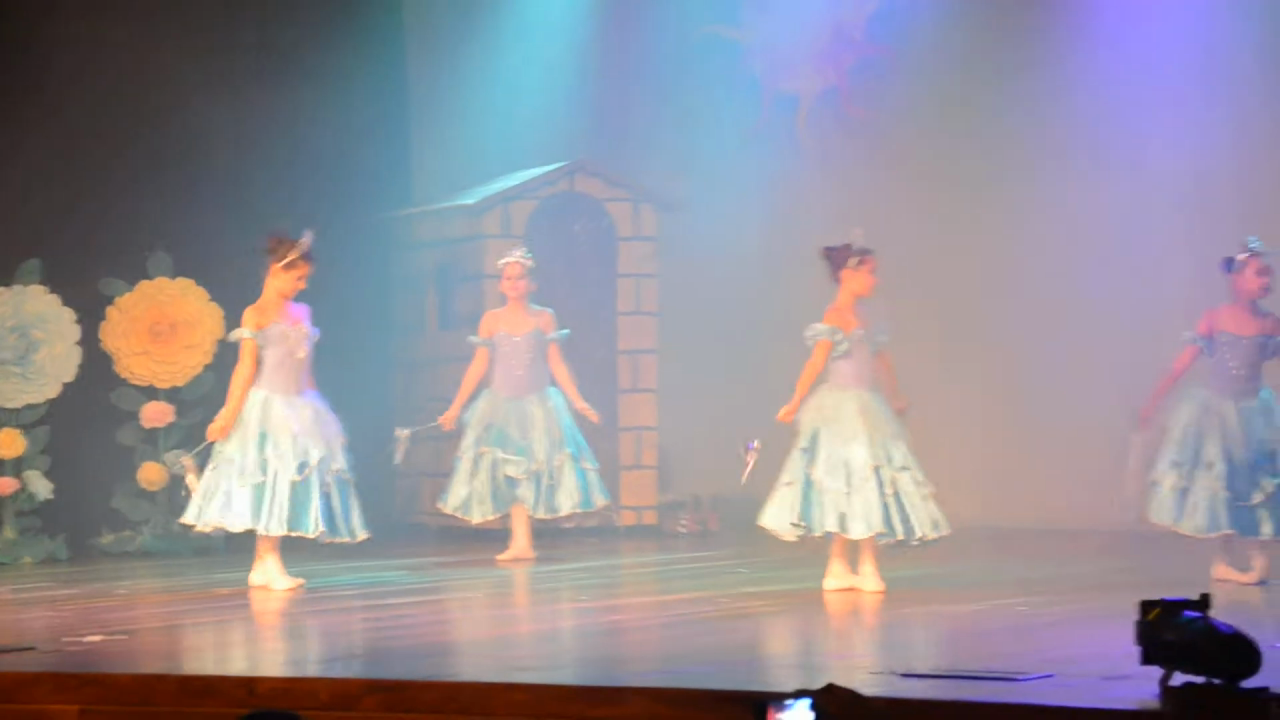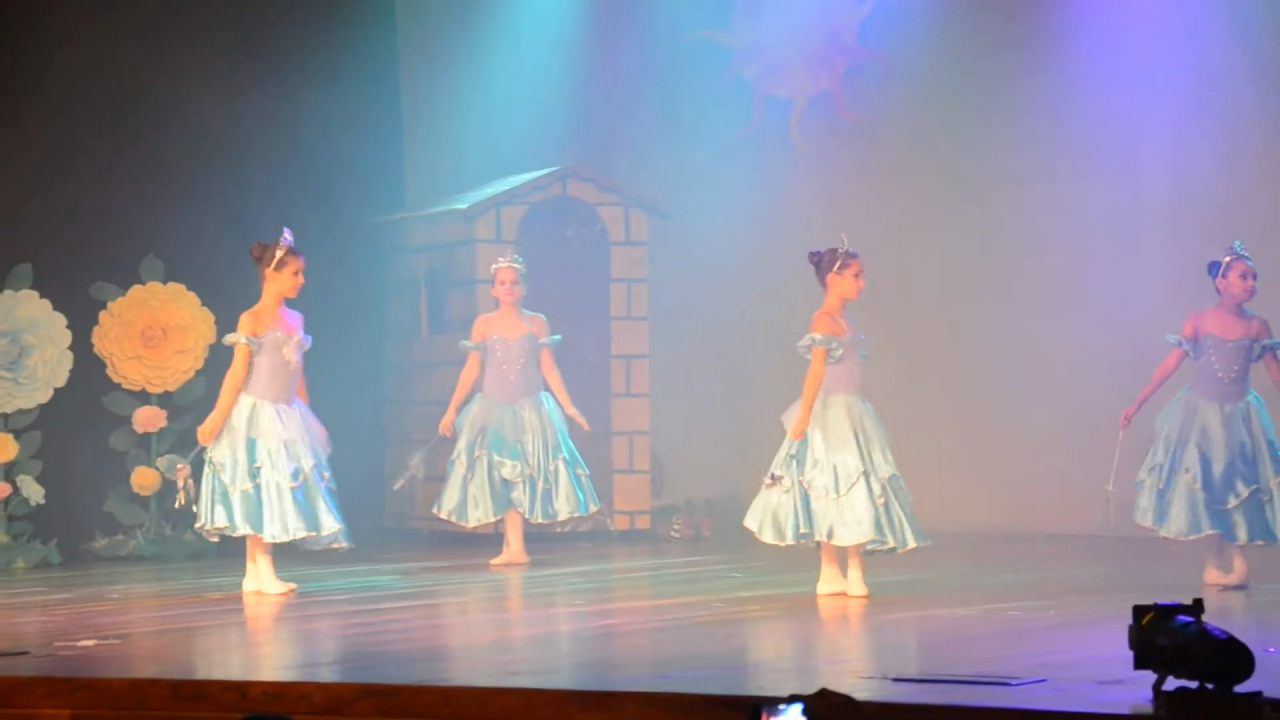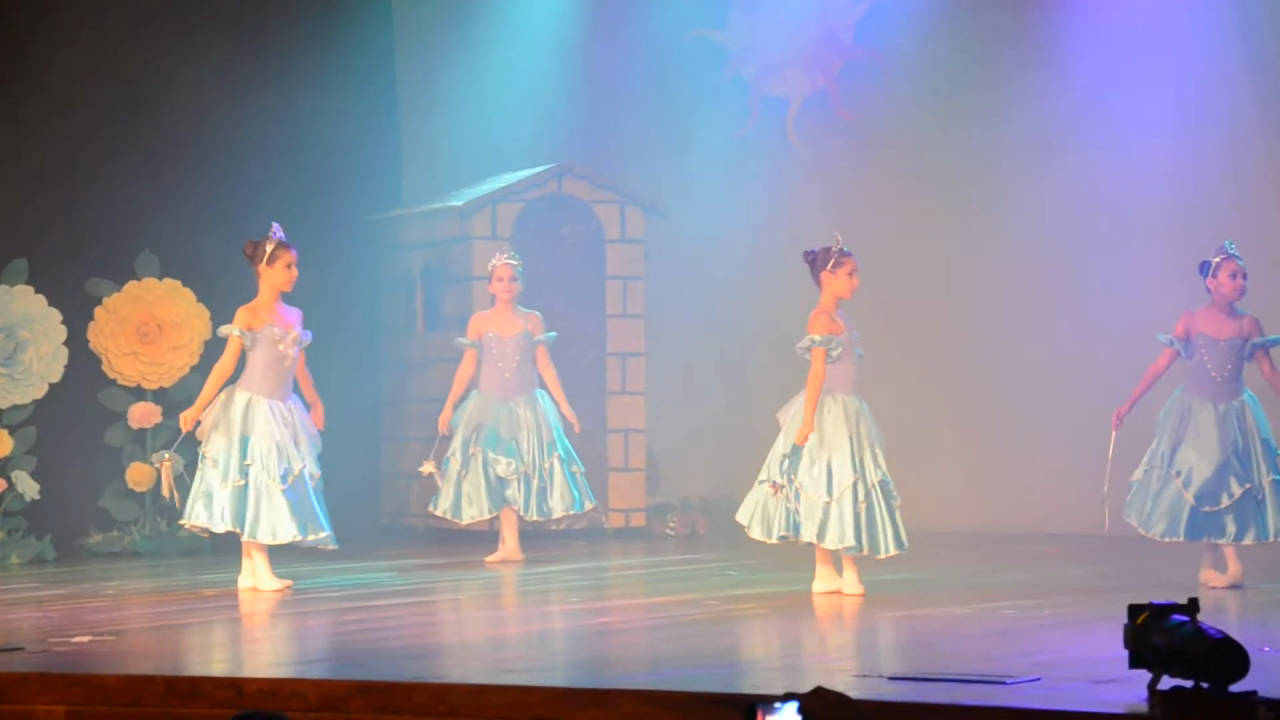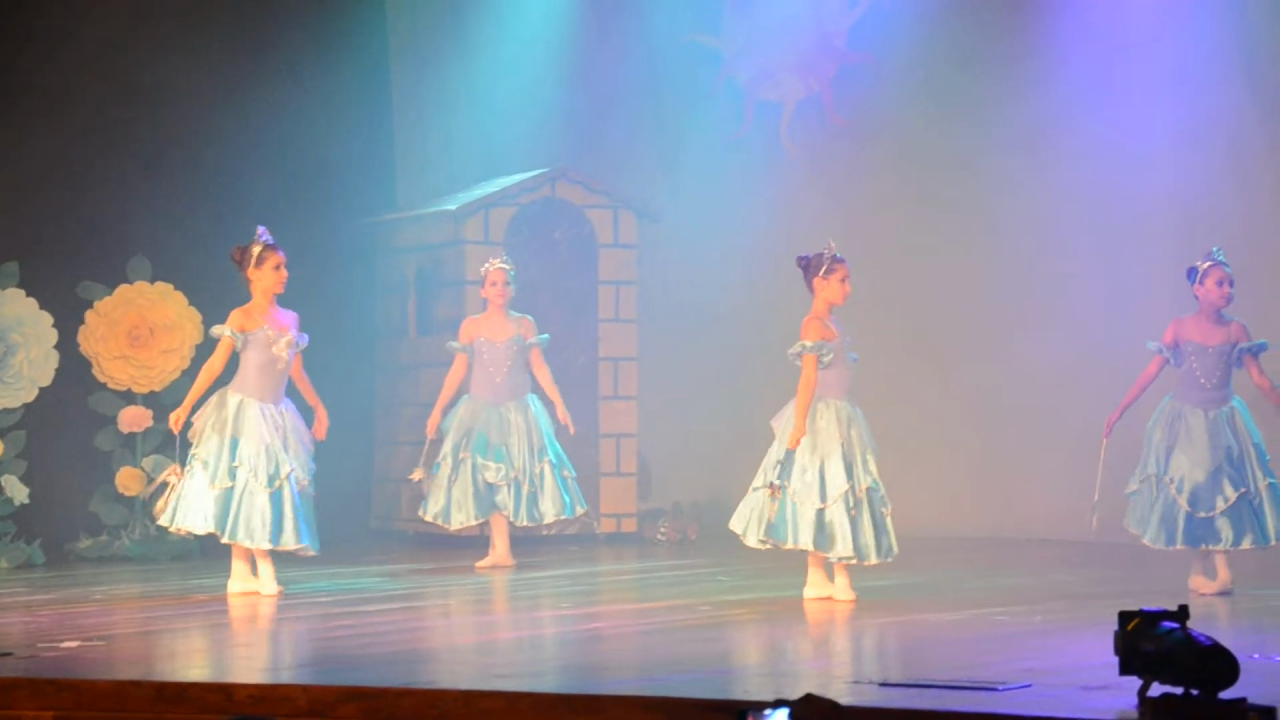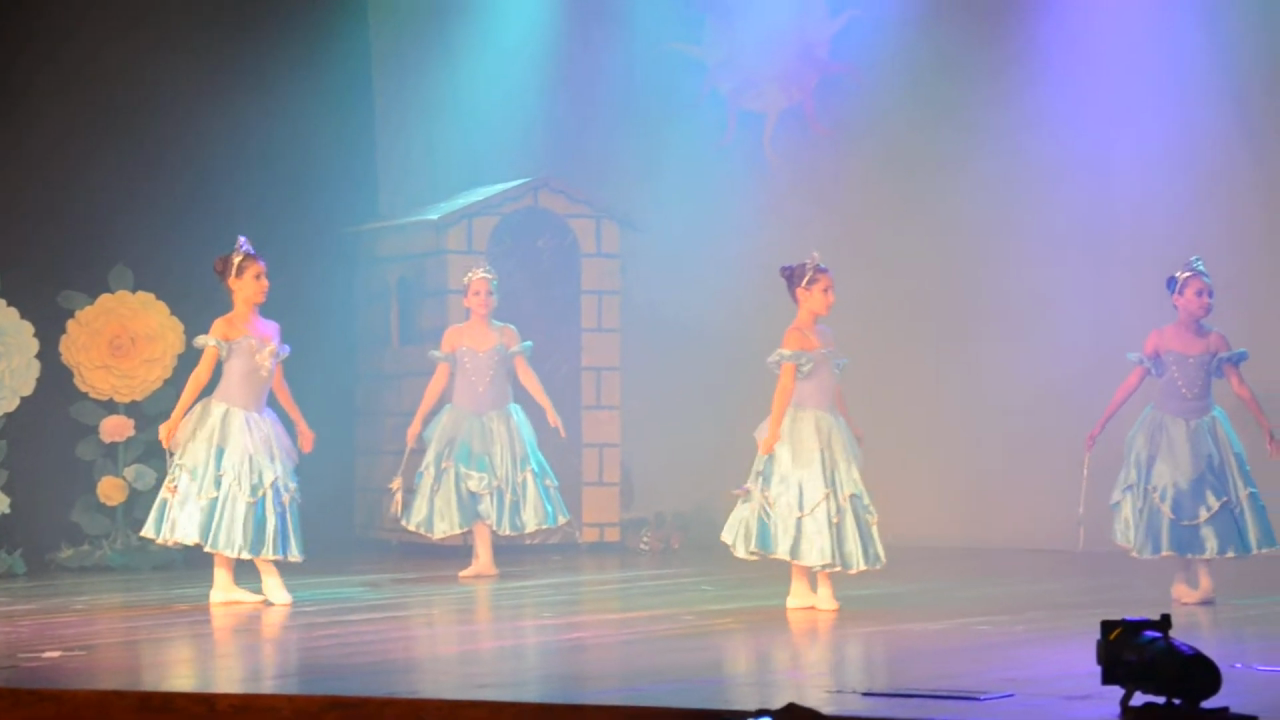
dt=0.2s
person 1, frame 1
left shoulder: (302, 312)
right shoulder: (255, 314)
right elbow: (246, 367)
left wrist: (314, 409)
right wrist: (228, 414)
left hip: (302, 407)
right hip: (268, 406)
left knee: (298, 480)
right knee: (270, 482)
left ankle: (262, 567)
right ankle: (271, 565)
person 1, frame 2
left shoulder: (296, 319)
right shoulder: (251, 320)
right elbow: (237, 372)
left wrist: (307, 417)
right wrist: (215, 419)
left hip: (288, 414)
right hip: (255, 413)
left knee: (280, 489)
right knee: (263, 488)
left ankle: (255, 573)
right ankle: (263, 571)
person 1, frame 3
left shoulder: (294, 315)
right shoulder: (247, 315)
right elbow: (226, 364)
left wrist: (315, 405)
right wrist: (198, 407)
left hip: (284, 410)
right hip: (252, 408)
left knee: (277, 484)
right knee: (257, 484)
left ankle: (250, 570)
right ankle: (258, 567)
person 1, frame 4
left shoulder: (290, 318)
right shoulder: (241, 317)
left elbow: (296, 369)
right elbow: (216, 364)
left wrist: (318, 408)
right wrist: (186, 406)
left hip: (277, 414)
right hip: (244, 411)
left knee: (265, 489)
right knee: (247, 488)
left ankle: (242, 574)
right ankle: (262, 566)
person 1, frame 5
left shoulder: (272, 328)
right shoulder: (224, 326)
left elbow: (278, 381)
right elbow: (202, 374)
left wrist: (300, 423)
right wrist: (175, 419)
left hip: (259, 422)
right hip: (227, 420)
left knee: (246, 499)
right knee: (230, 498)
left ankle: (224, 585)
person 2, frame 1
left shoulder: (859, 315)
right shoulder: (835, 315)
left elbow: (879, 358)
right elbow: (817, 359)
left wrist: (894, 396)
right wrist: (797, 401)
left hip: (865, 408)
right hip: (841, 407)
left knee: (867, 483)
right knee: (849, 484)
left ankle: (840, 567)
right ankle: (840, 567)
person 2, frame 2
left shoulder: (843, 319)
right shoulder: (824, 320)
right elbow: (816, 368)
right wrist: (803, 415)
left hip: (850, 413)
right hip: (830, 414)
left knee: (853, 489)
right knee: (839, 489)
left ankle: (833, 572)
right ankle: (842, 571)
person 2, frame 3
left shoulder: (838, 318)
right shoulder: (821, 319)
right elbow: (817, 370)
right wrist: (808, 420)
left hip: (846, 412)
right hip: (827, 414)
left knee: (846, 488)
right knee: (830, 488)
left ankle: (836, 571)
right ankle: (837, 571)
person 2, frame 4
left shoulder: (833, 325)
right shoulder: (813, 325)
right elbow: (808, 376)
right wrist: (799, 424)
left hip: (840, 419)
right hip: (820, 419)
left knee: (838, 494)
right knee: (822, 494)
left ankle: (827, 577)
right ankle: (829, 578)
person 2, frame 5
left shoulder: (824, 334)
right shoulder: (795, 335)
right elbow: (785, 385)
left wrist: (848, 426)
right wrist: (772, 431)
left hip: (826, 429)
right hip: (803, 428)
left knee: (827, 503)
right knee: (808, 502)
left ankle: (811, 586)
right ankle: (809, 587)
person 3, frame 1
right shoulder: (1215, 317)
right elbow: (1186, 361)
right wrist: (1154, 402)
right hip: (1214, 407)
left knee: (1248, 479)
right knee: (1215, 478)
left ankle: (1223, 561)
person 3, frame 2
right shoulder: (1199, 320)
right elbow: (1170, 365)
right wrist: (1136, 405)
left hip: (1240, 415)
right hip: (1200, 410)
left knee: (1234, 484)
right knee: (1204, 481)
left ankle: (1216, 566)
person 3, frame 3
left shoulder: (1248, 324)
right shoulder: (1191, 320)
right elbow: (1161, 364)
right wrist: (1128, 404)
left hip: (1234, 414)
right hip: (1195, 411)
left knee: (1226, 483)
right knee: (1198, 482)
left ankle: (1210, 565)
person 3, frame 4
left shoulder: (1236, 330)
right shoulder: (1179, 327)
right elbow: (1151, 372)
right wrist: (1119, 412)
left hip: (1223, 420)
right hip: (1184, 418)
left knee: (1217, 489)
right knee: (1193, 488)
left ankle: (1200, 571)
person 3, frame 5
left shoulder: (1215, 340)
right shoulder: (1159, 338)
left elbow: (1239, 385)
right elbow: (1132, 383)
right wrist: (1101, 423)
left hip: (1204, 430)
right hip: (1165, 428)
left knee: (1200, 498)
right knee: (1172, 498)
left ankle: (1182, 580)
person 4, frame 1
left shoulder: (545, 318)
right shoulder: (491, 320)
left elbow: (556, 363)
right elbow: (479, 366)
left wrist: (577, 400)
right wrist: (456, 405)
left hip: (538, 404)
right hip: (501, 405)
left knee: (532, 468)
right knee: (506, 470)
left ankle: (520, 540)
right ankle: (522, 542)
person 4, frame 2
left shoulder: (538, 323)
right shoulder: (483, 324)
left elbow: (549, 368)
right elbow: (472, 370)
left wrist: (568, 406)
right wrist: (452, 409)
left hip: (531, 408)
right hip: (494, 409)
left knee: (525, 474)
right knee: (499, 474)
left ankle: (513, 545)
right ankle: (515, 547)
person 4, frame 3
left shoulder: (533, 320)
right shoulder: (479, 321)
left elbow: (545, 364)
right elbow: (468, 366)
left wrist: (563, 403)
right wrist: (449, 406)
left hip: (526, 405)
right hip: (490, 406)
left knee: (521, 471)
right knee: (495, 471)
left ankle: (508, 543)
right ankle: (511, 545)
person 4, frame 4
left shoulder: (525, 324)
right shoulder: (470, 326)
left elbow: (539, 367)
right elbow: (458, 370)
left wrist: (559, 404)
right wrist: (437, 410)
left hip: (517, 410)
right hip: (481, 410)
left knee: (512, 475)
right knee: (486, 476)
left ankle: (499, 548)
right ankle: (501, 550)
person 4, frame 5
left shoulder: (508, 333)
right shoulder: (453, 335)
left elbow: (525, 374)
right elbow: (440, 380)
left wrist: (548, 407)
right wrist: (418, 419)
left hip: (500, 420)
right hip: (463, 420)
left knee: (495, 485)
right knee: (469, 486)
left ankle: (481, 557)
right ankle: (484, 559)
